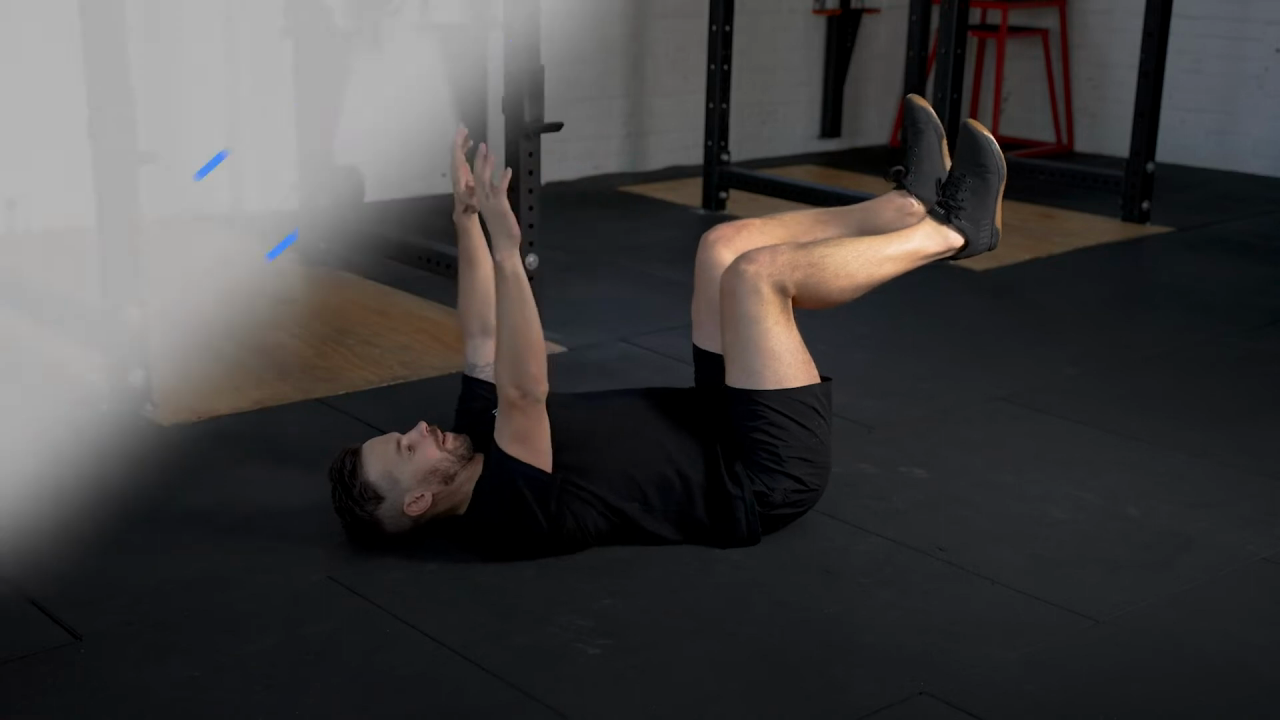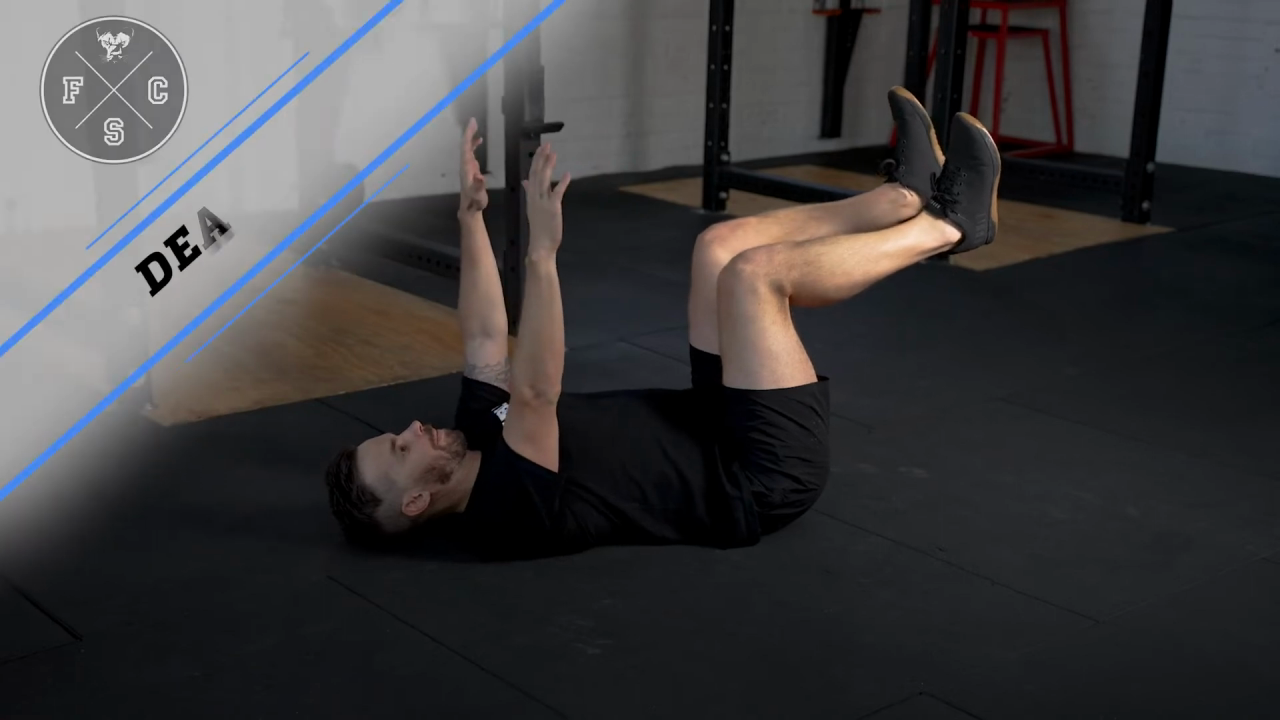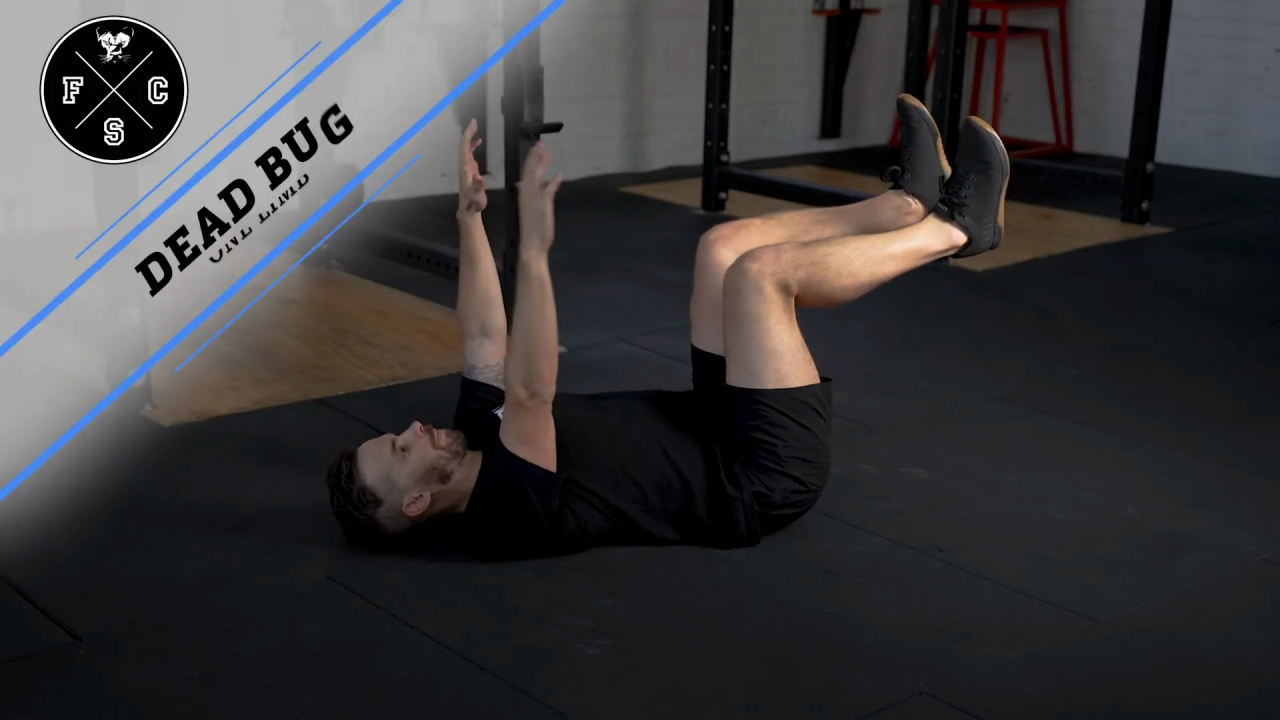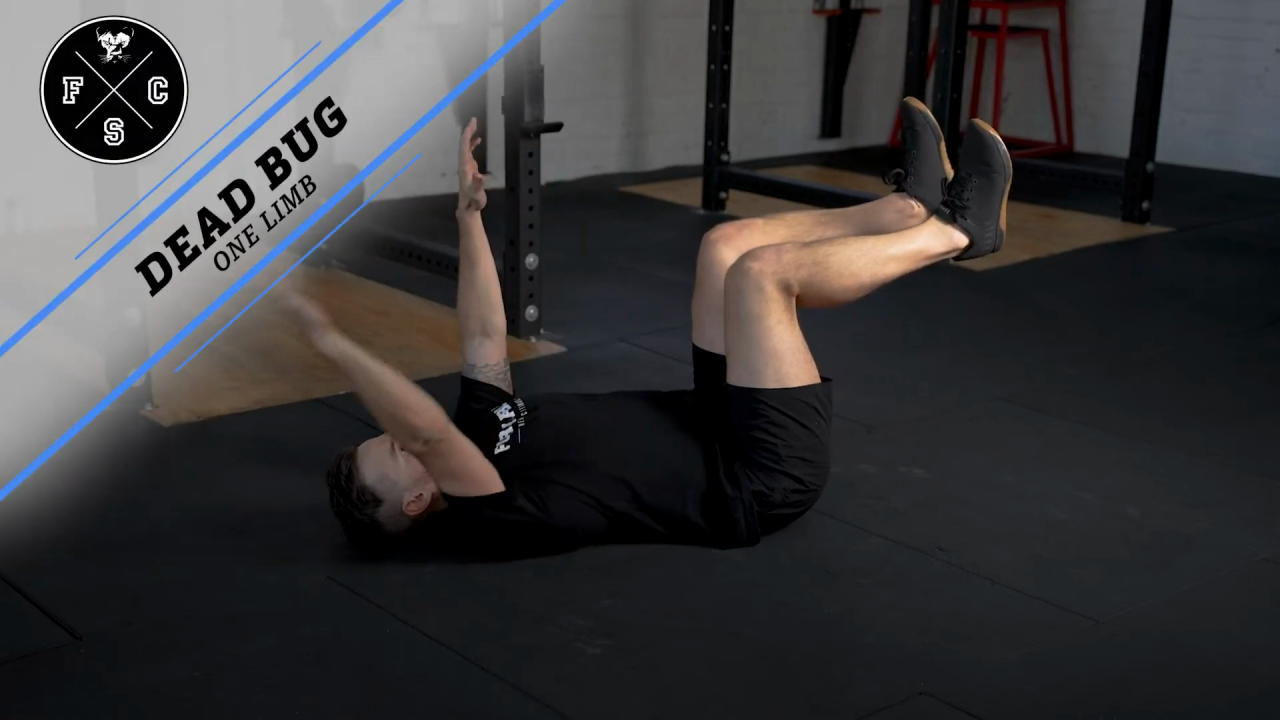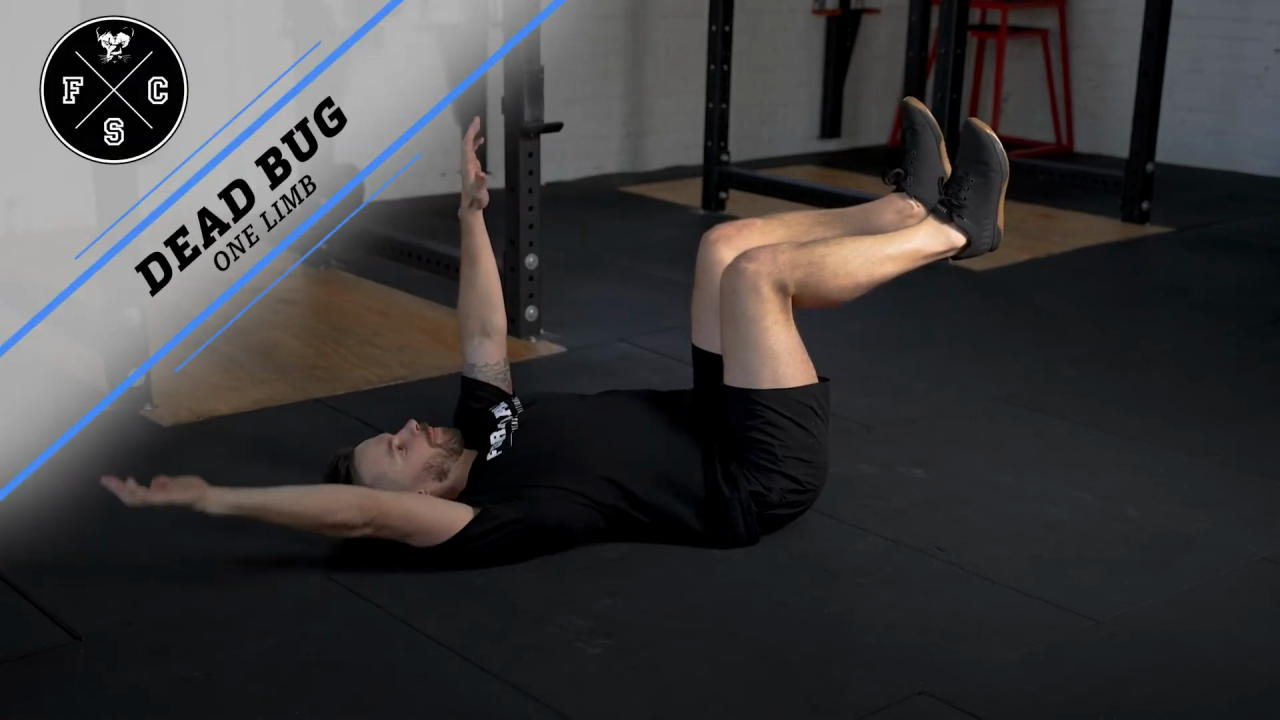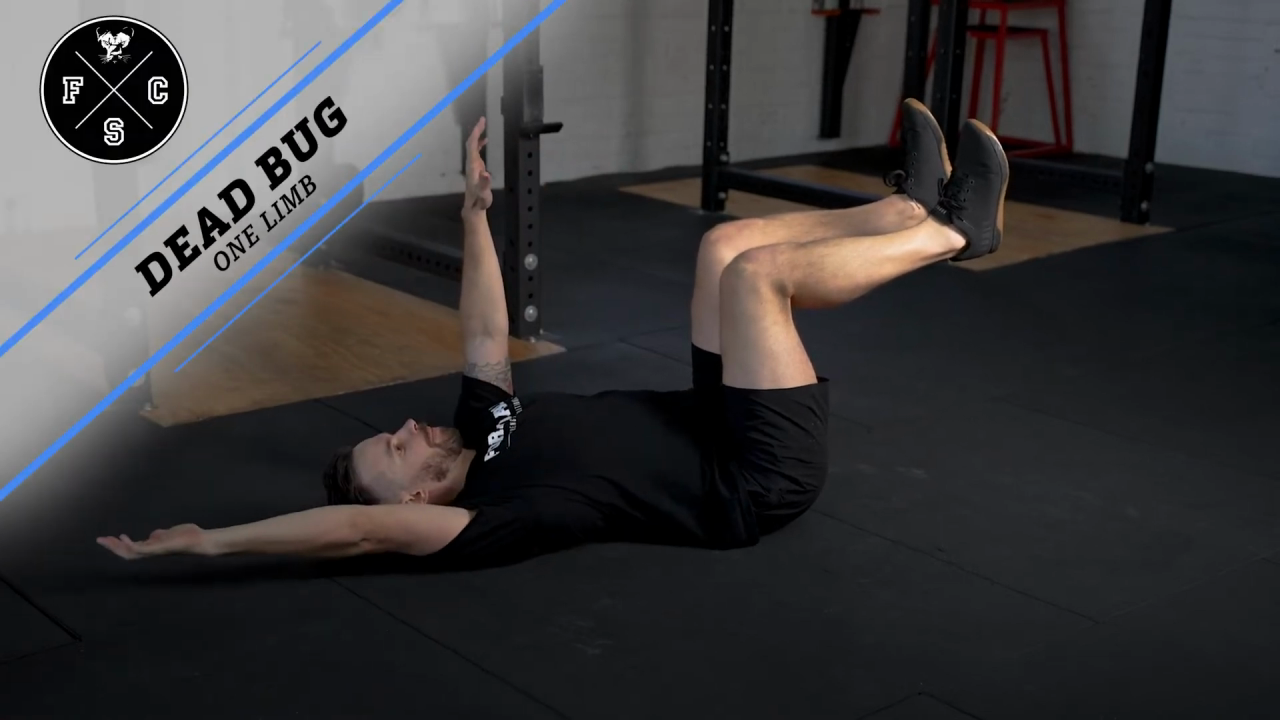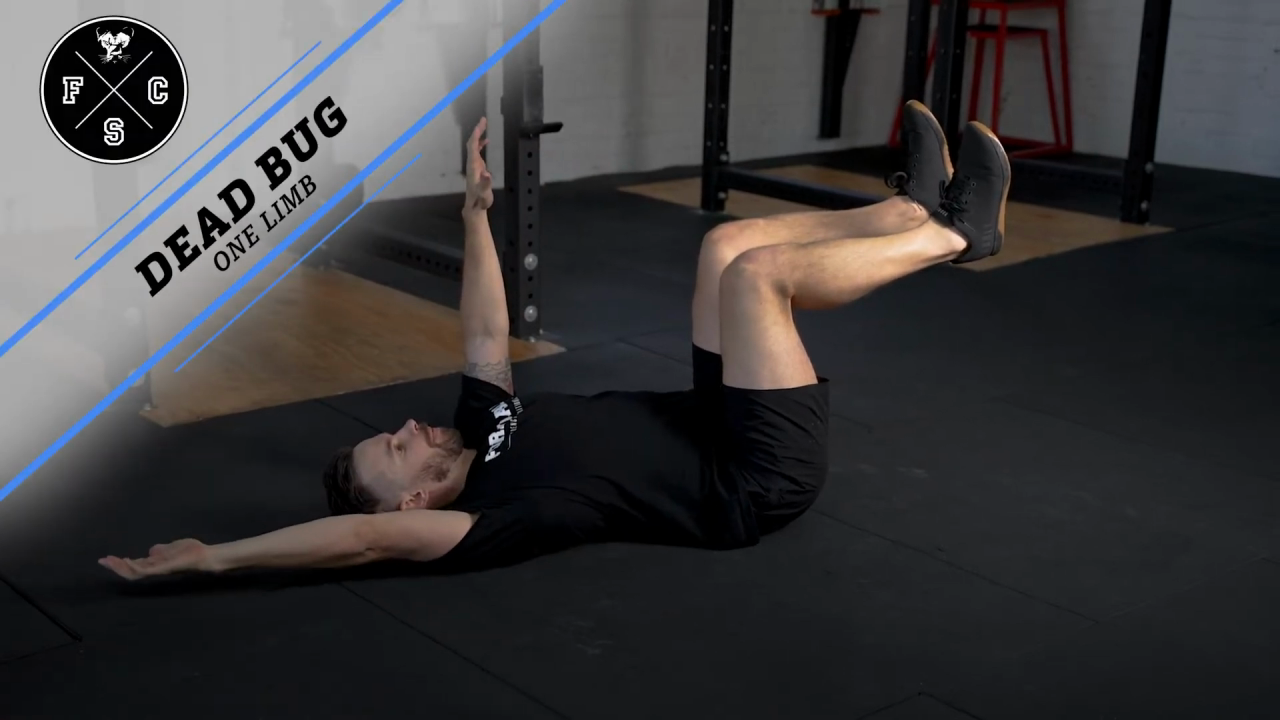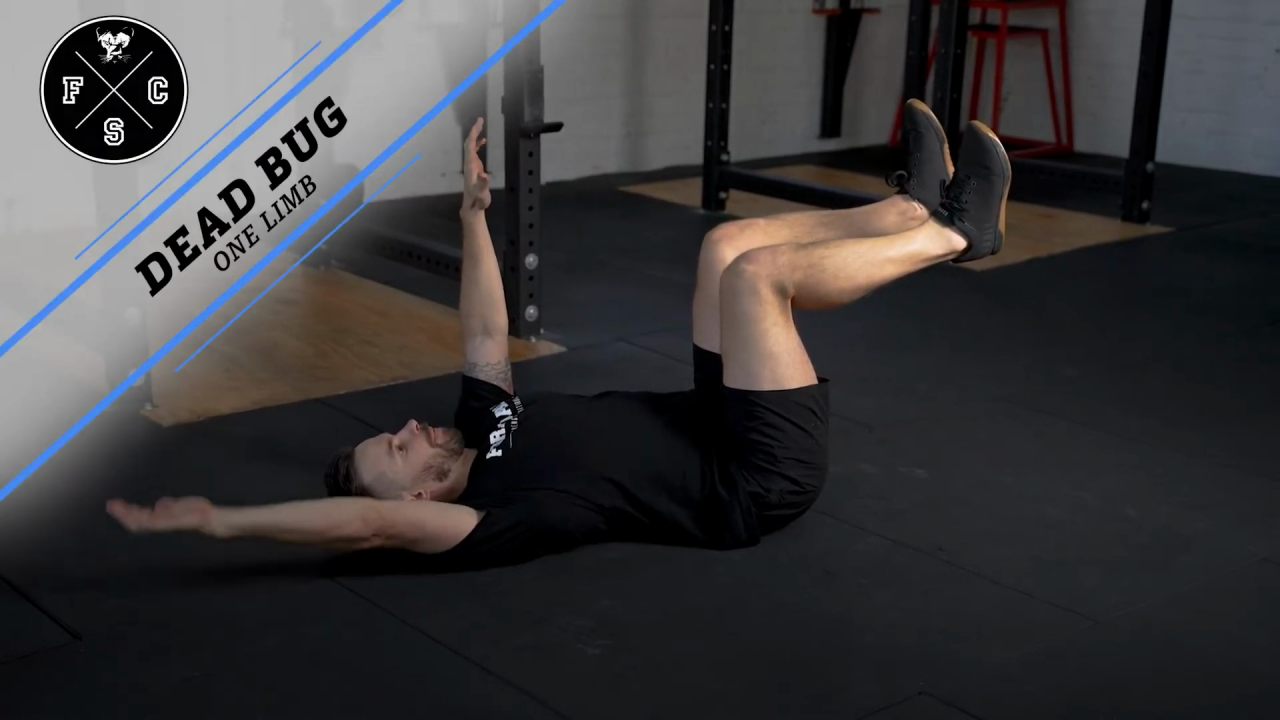
dt=0.5s
person 1, frame 1
left shoulder: (479, 439)
right shoulder: (504, 516)
left elbow: (483, 339)
right elbow: (523, 392)
left wrist: (465, 221)
right wrist: (505, 249)
left hip: (720, 431)
right hip: (764, 476)
left knee: (727, 245)
right knee: (758, 272)
left ankle: (915, 207)
right ankle: (953, 232)
person 1, frame 2
left shoulder: (480, 436)
right shoulder: (506, 515)
left elbow: (486, 340)
right elbow: (535, 395)
left wrist: (470, 216)
right wrist: (541, 253)
left hip: (718, 431)
right hip: (763, 478)
left knee: (723, 245)
right knee: (756, 273)
left ankle: (906, 194)
right ankle: (947, 224)
person 1, frame 3
left shoulder: (479, 437)
right shoulder: (502, 516)
left elbow: (484, 339)
right elbow: (532, 393)
left wrist: (469, 217)
right wrist: (532, 253)
left hip: (717, 432)
right hip: (760, 477)
left knee: (726, 246)
right knee: (762, 271)
left ankle: (914, 203)
right ankle: (956, 227)
person 1, frame 4
left shoulder: (485, 426)
right shoulder: (495, 520)
left elbow: (483, 338)
right elbow: (432, 434)
left wrist: (468, 214)
right wrist: (331, 339)
left hip: (712, 427)
right hip: (758, 478)
left knee: (728, 243)
right knee: (763, 270)
left ankle: (916, 204)
right ankle: (957, 230)
person 1, frame 5
left shoulder: (481, 430)
right shoulder: (495, 513)
left elbow: (484, 335)
right elbow: (361, 513)
left wrist: (470, 212)
right wrist: (217, 496)
left hip: (718, 429)
right hip: (760, 479)
left knee: (727, 244)
right knee: (758, 270)
left ankle: (911, 207)
right ankle: (953, 231)
person 1, frame 6
left shoulder: (483, 430)
right shoulder: (497, 516)
left elbow: (486, 337)
right elbow: (361, 531)
left wrist: (474, 212)
right wrist: (210, 540)
left hip: (711, 426)
right hip: (760, 478)
left knee: (726, 245)
right knee: (757, 273)
left ankle: (914, 208)
right ankle: (953, 234)
person 1, frame 7
left shoulder: (481, 427)
right shoulder: (492, 516)
left elbow: (487, 335)
right elbow: (368, 537)
left wrist: (476, 211)
right wrist: (212, 554)
left hip: (715, 429)
right hip: (758, 479)
left knee: (728, 243)
right knee: (756, 271)
left ankle: (914, 210)
right ankle: (955, 235)
person 1, frame 8
left shoulder: (484, 428)
right shoulder: (501, 512)
left elbow: (486, 335)
right elbow: (375, 526)
left wrist: (474, 213)
right wrist: (221, 519)
left hip: (712, 427)
right hip: (760, 480)
left knee: (729, 243)
right knee: (756, 273)
left ankle: (915, 210)
right ankle: (953, 236)
